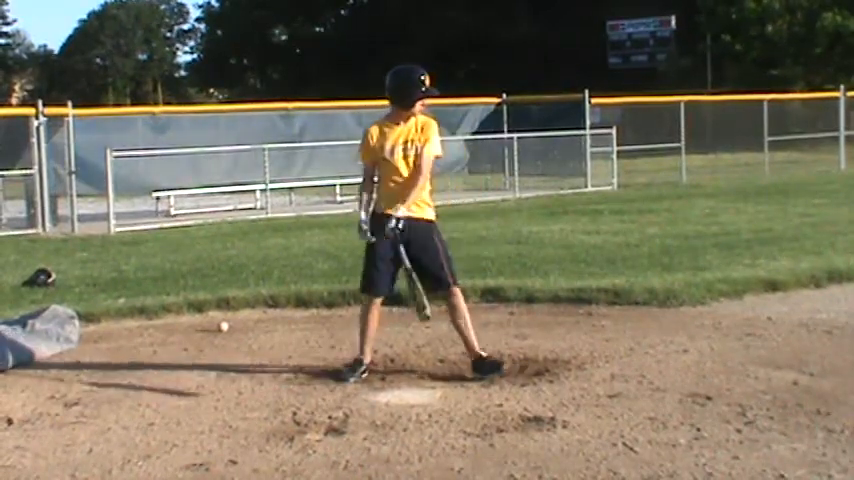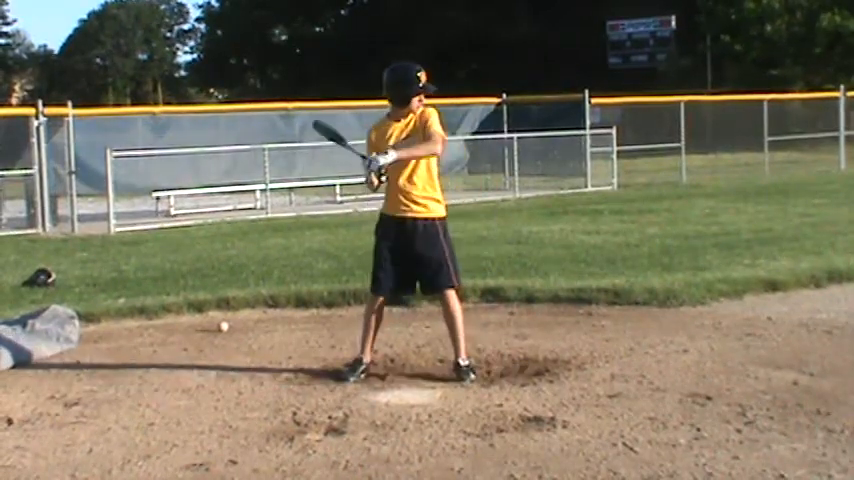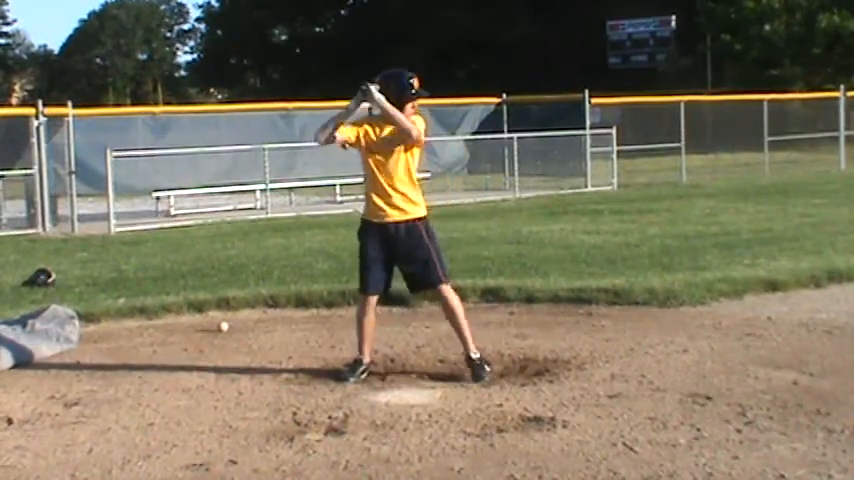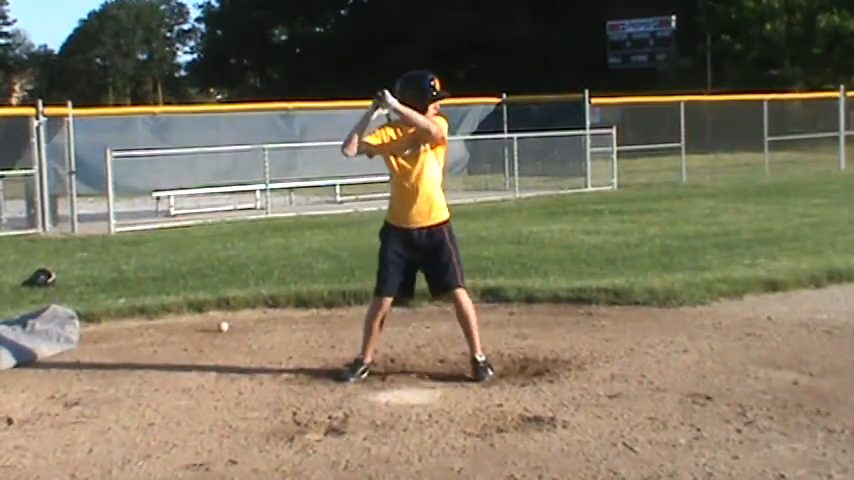
dt=0.5s
person 1, frame 1
left shoulder: (427, 126)
right shoulder: (375, 132)
left elbow: (423, 174)
right elbow: (369, 178)
left wrist: (401, 210)
right wrist: (364, 214)
left hip: (420, 219)
right hip: (385, 219)
left knee: (450, 288)
right knee: (373, 294)
left ankle: (477, 356)
right ankle: (363, 359)
person 1, frame 2
left shoulder: (428, 116)
right shoulder: (379, 130)
left elbow: (437, 146)
right elbow: (371, 181)
left wrist: (394, 154)
right wrist: (373, 171)
left hip: (429, 218)
right hip: (392, 219)
left knee: (447, 291)
right knee: (379, 295)
left ankle: (462, 360)
right ankle: (364, 358)
person 1, frame 3
left shoulder: (414, 122)
right shoulder: (363, 127)
left elbow: (413, 135)
right elbow: (322, 138)
left wrist: (380, 102)
right wrist: (353, 106)
left hip: (412, 221)
right hip: (375, 224)
left knee: (442, 287)
right knee: (368, 296)
left ankle: (473, 355)
right ankle: (363, 359)
person 1, frame 4
left shoulder: (438, 125)
right shoulder: (387, 134)
left elbow: (430, 130)
right elbow: (349, 149)
left wrist: (395, 105)
right wrist: (372, 112)
left hip: (435, 226)
right hip: (398, 228)
left knee: (457, 292)
right knee: (382, 298)
left ankle: (478, 357)
right ankle: (364, 359)
